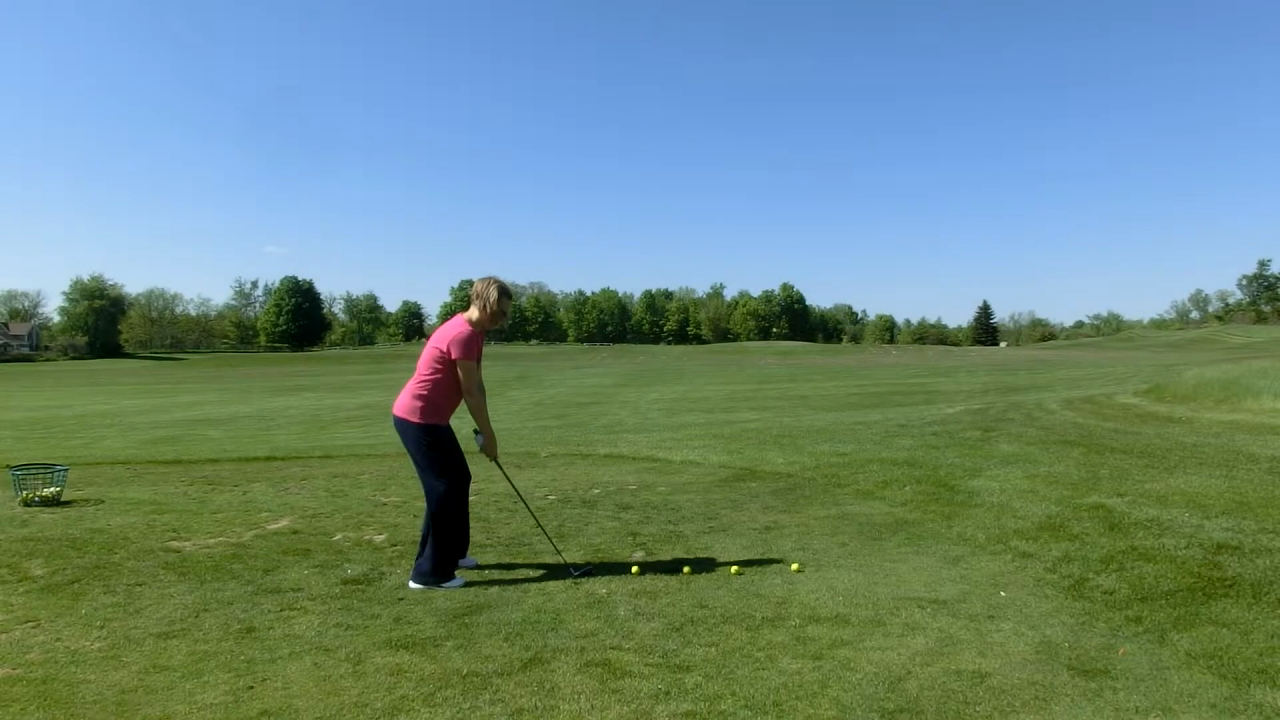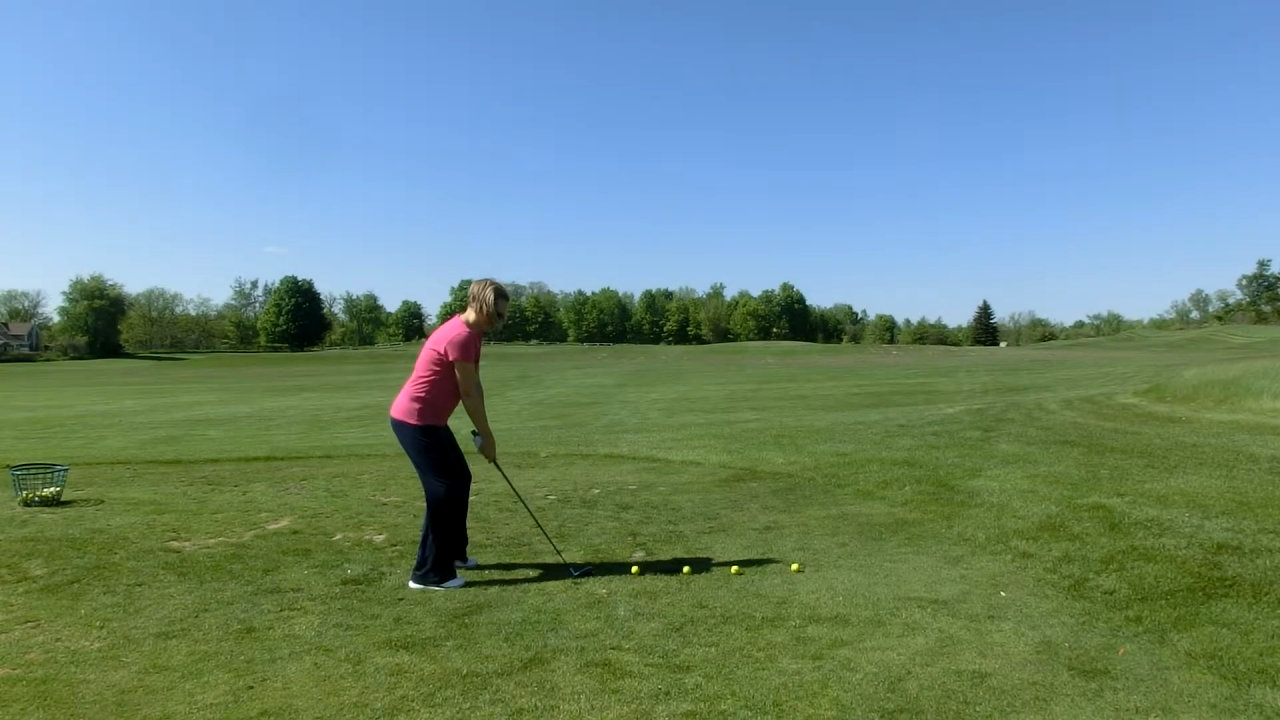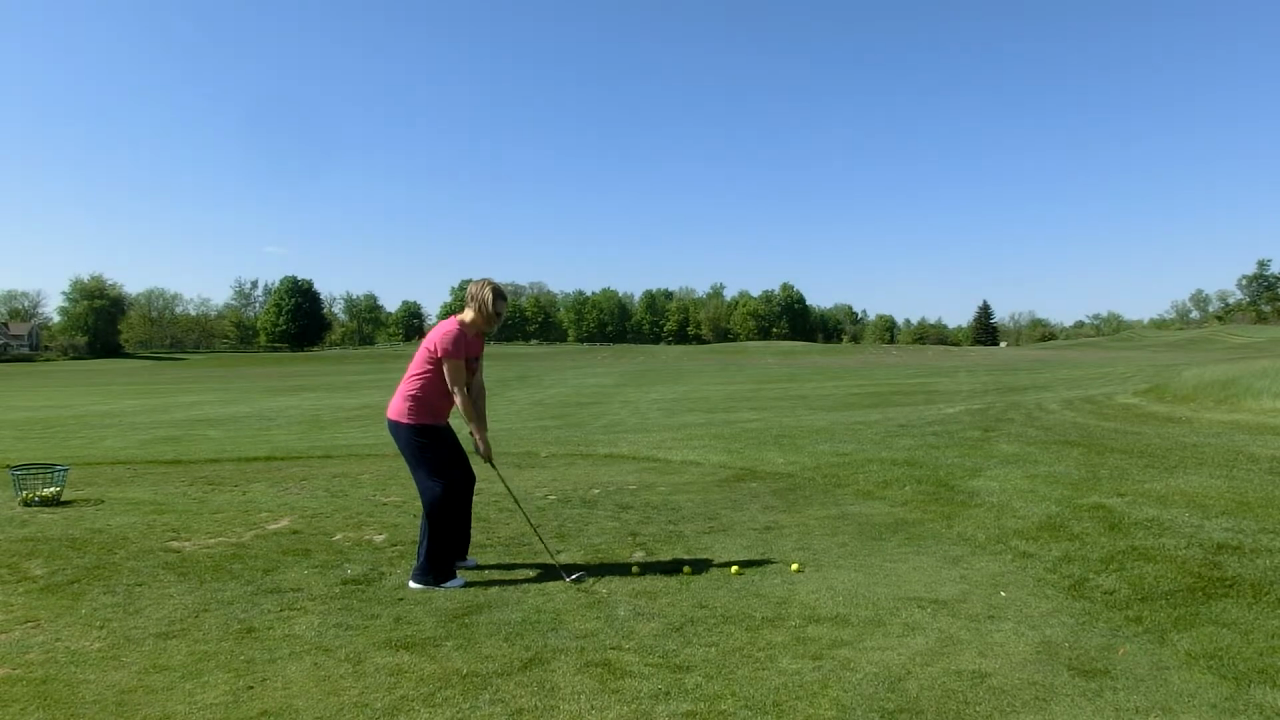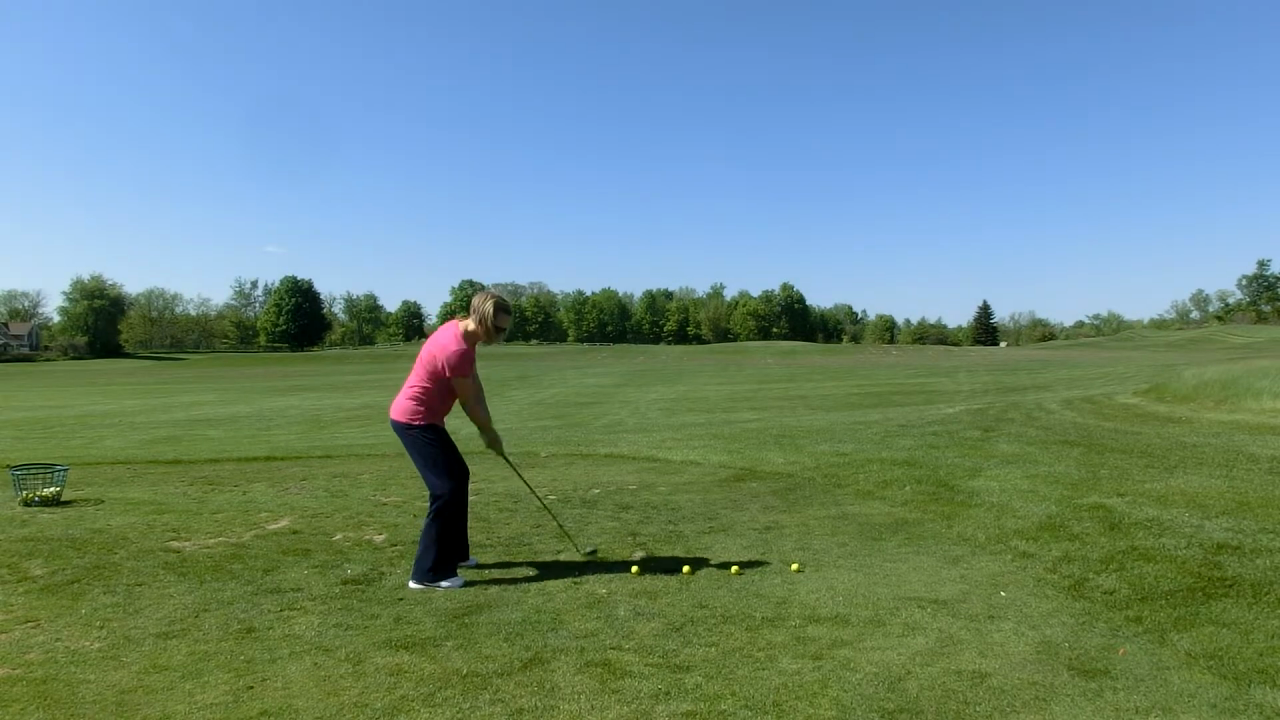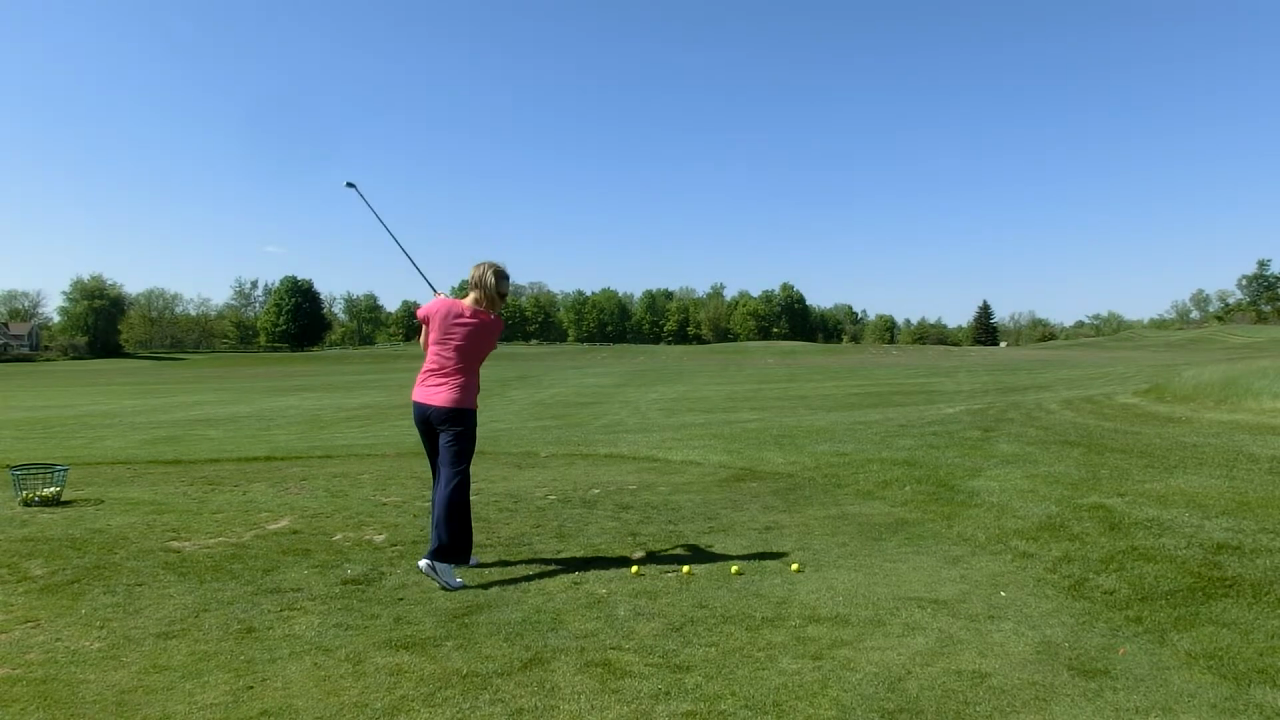
dt=1s
person 1, frame 1
left shoulder: (472, 331)
right shoulder: (463, 335)
left elbow: (477, 385)
right elbow: (470, 392)
left wrist: (485, 431)
right wrist: (488, 434)
left hip: (430, 417)
right hip: (417, 418)
left knee: (459, 480)
right knee: (442, 490)
left ankle: (450, 552)
right ankle: (428, 572)
person 1, frame 2
left shoulder: (471, 332)
right shoulder: (460, 336)
left elbow: (475, 386)
right elbow: (468, 393)
left wrist: (483, 432)
right wrist: (487, 436)
left hip: (429, 418)
right hip: (415, 419)
left knee: (460, 480)
right knee: (443, 489)
left ankle: (451, 553)
right ankle: (428, 572)
person 1, frame 3
left shoulder: (477, 337)
right shoulder: (451, 333)
left elbow: (477, 384)
right elbow: (457, 392)
left wrist: (483, 431)
right wrist: (479, 437)
left hip: (435, 420)
right hip: (410, 419)
left knee: (463, 480)
right knee: (440, 490)
left ankle: (452, 552)
right ankle: (428, 573)
person 1, frame 4
left shoulder: (455, 328)
right shoulder: (458, 352)
left elbow: (474, 385)
right elbow: (469, 402)
left wrist: (486, 428)
right wrist: (490, 434)
left hip: (407, 415)
right hip: (417, 420)
left knee: (454, 479)
right knee: (448, 490)
left ankle: (452, 553)
right ankle: (427, 572)
person 1, frame 5
left shoulder: (437, 307)
right shoulder: (493, 325)
left hip: (422, 403)
right hip: (456, 407)
left knee: (444, 477)
right knee: (453, 479)
left ankle: (453, 549)
right ankle: (437, 557)
